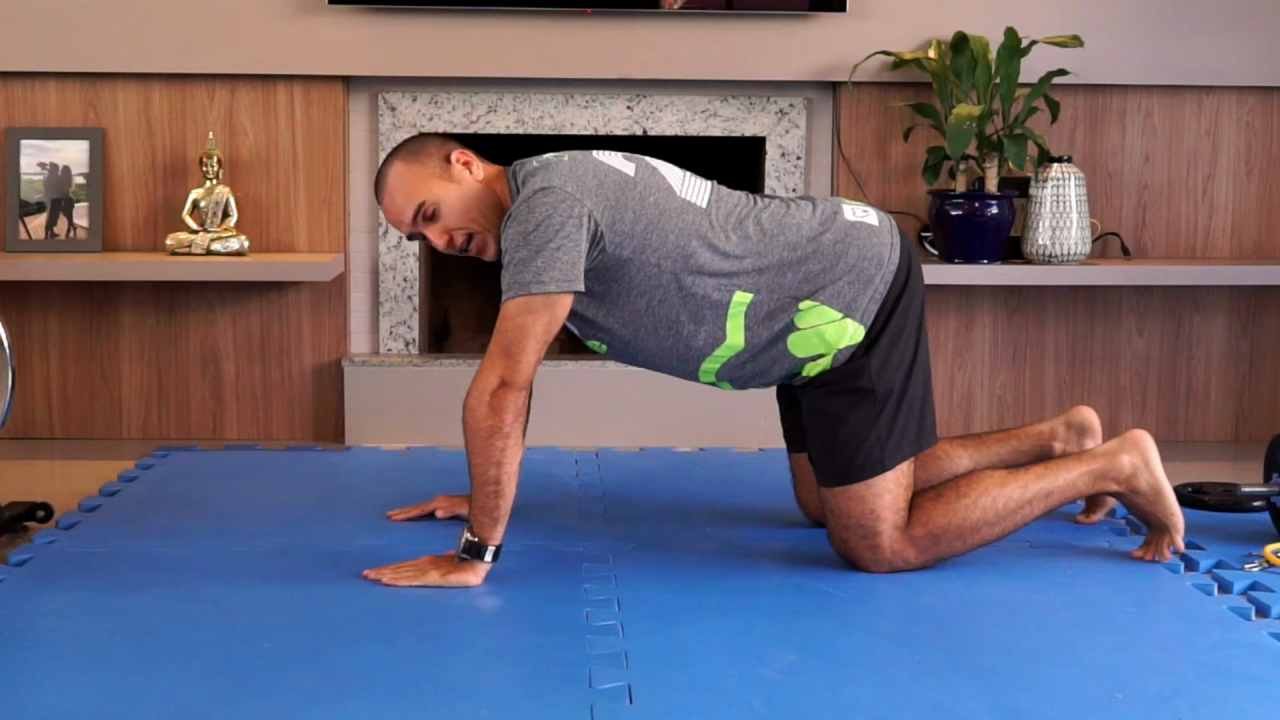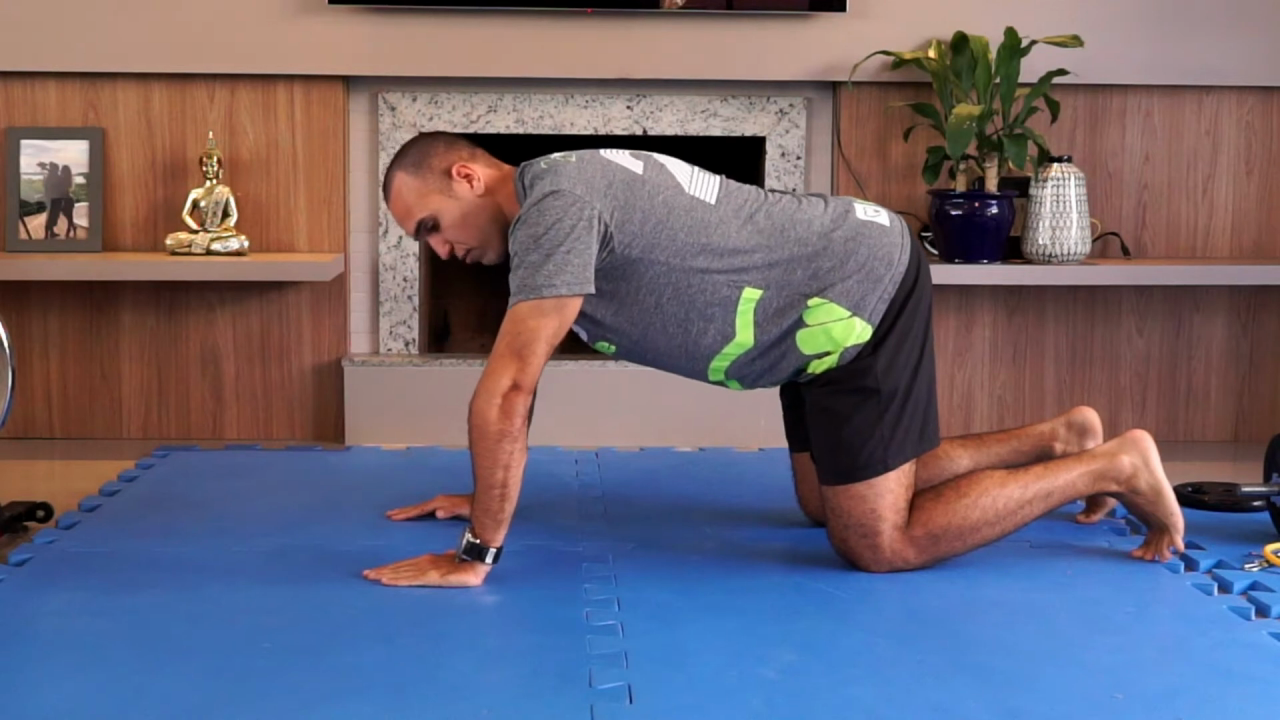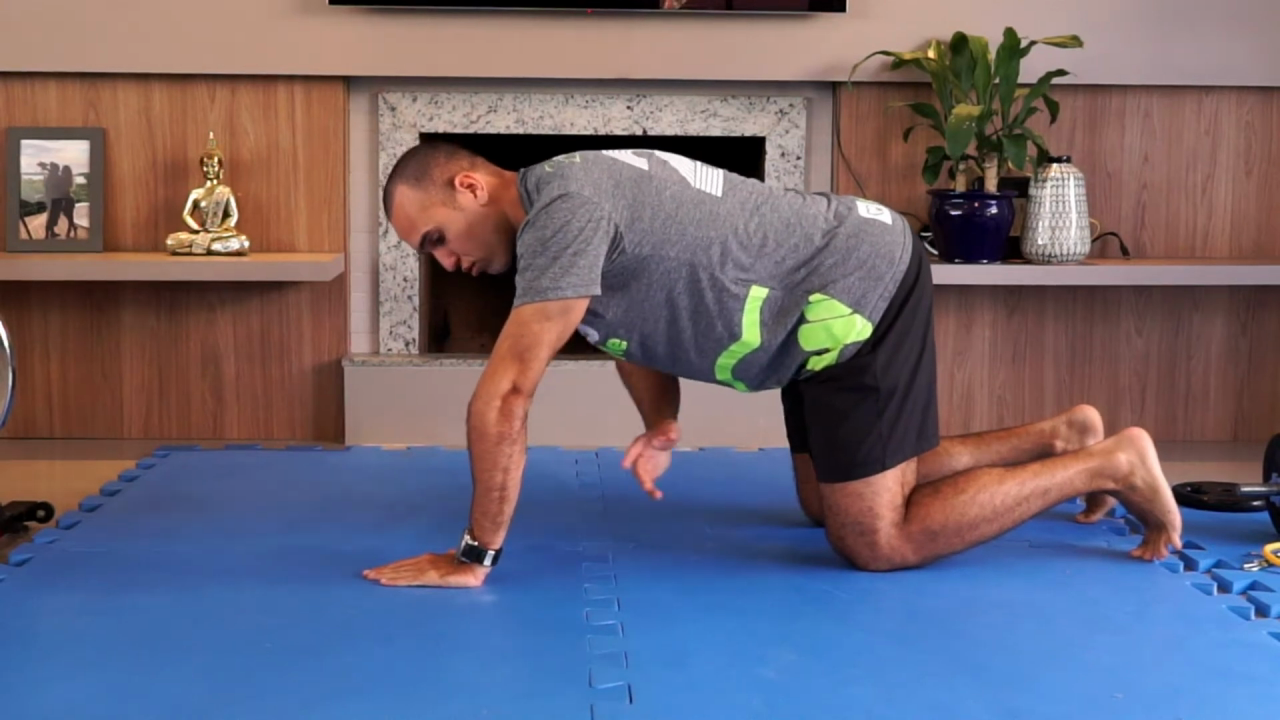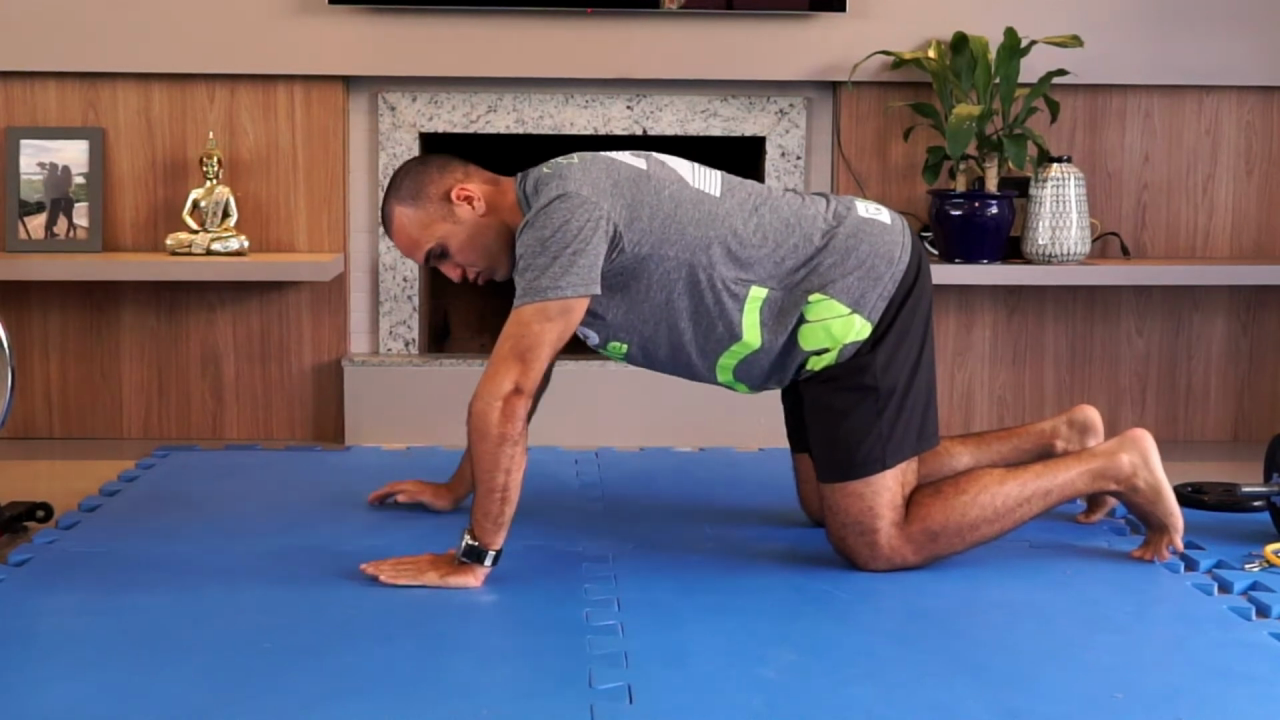
dt=1s
person 1, frame 1
left shoulder: (544, 202)
right shoulder: (543, 207)
left elbow: (500, 387)
right elbow: (513, 378)
left wrist: (476, 551)
right wrist: (483, 494)
left hip: (853, 289)
right hip: (830, 288)
left knee: (879, 541)
right knee: (828, 501)
left ankle: (1111, 463)
right ankle: (1057, 437)
person 1, frame 2
left shoulder: (553, 205)
right shoulder: (548, 209)
left elbow: (505, 391)
right elbow: (519, 383)
left wrist: (477, 553)
right wrist: (485, 496)
left hip: (859, 288)
right hip: (833, 294)
left knee: (879, 541)
right knee: (829, 503)
left ankle: (1113, 466)
right ankle: (1057, 438)
person 1, frame 3
left shoulder: (563, 207)
right shoulder: (563, 217)
left elbow: (503, 396)
right elbow: (639, 329)
left wrist: (474, 555)
right wrist: (660, 426)
left hip: (858, 286)
right hip: (840, 285)
left knee: (878, 538)
right knee: (828, 501)
left ankle: (1110, 462)
right ankle: (1060, 437)
person 1, frame 4
left shoulder: (563, 210)
right shoulder: (550, 221)
left elbow: (505, 393)
right elbow: (522, 383)
left wrist: (475, 555)
right wrist: (457, 487)
left hip: (858, 285)
right hip: (842, 282)
left knee: (878, 539)
right knee: (830, 502)
left ankle: (1114, 463)
right ankle: (1060, 437)
